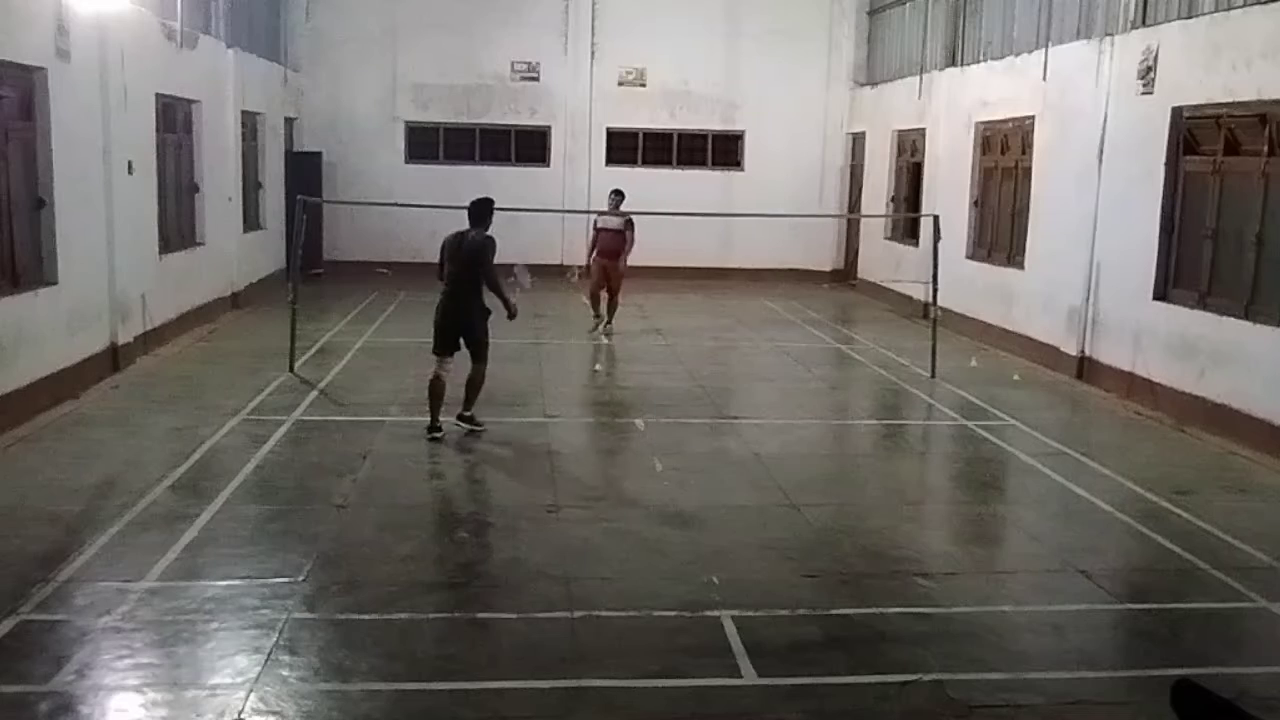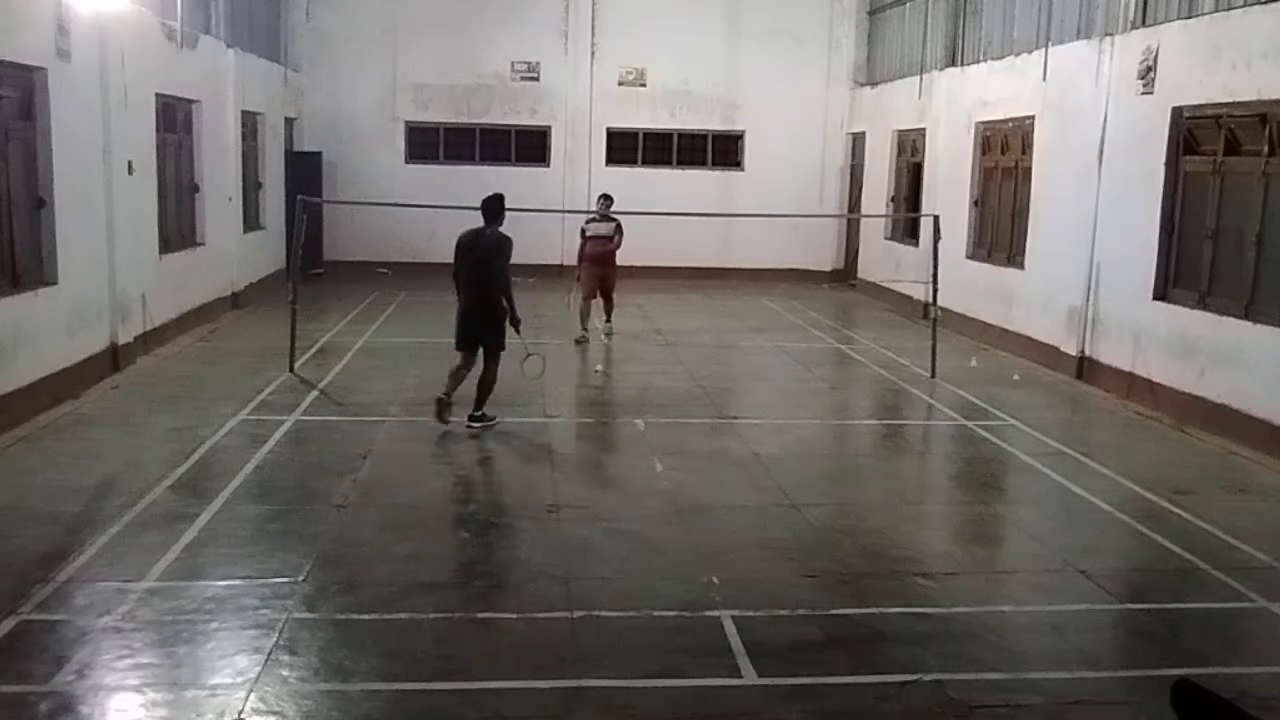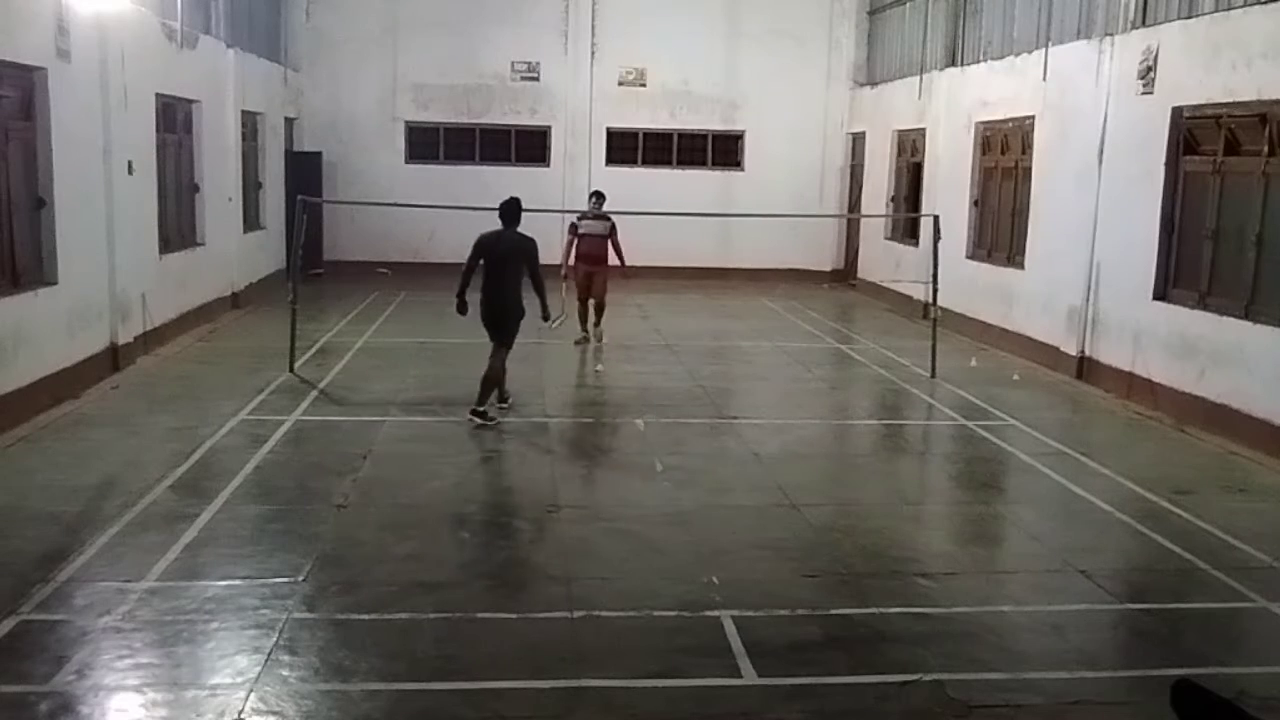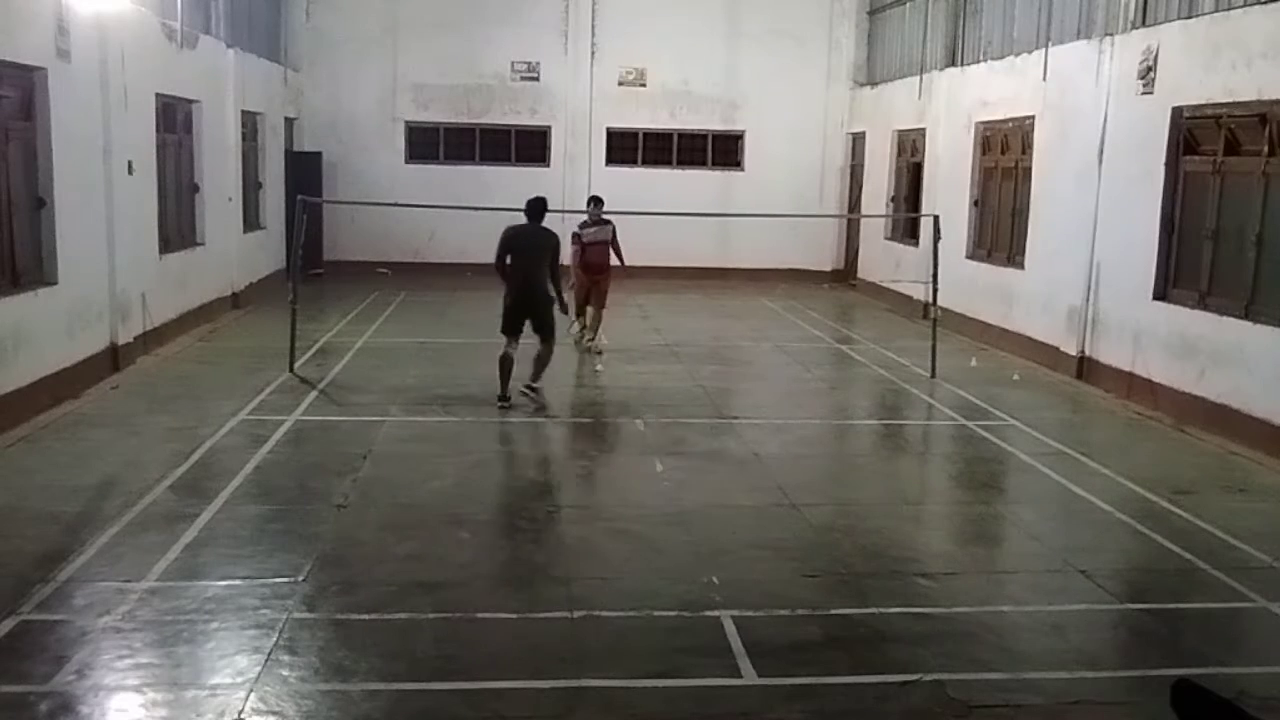
dt=0.3s
person 1, frame 1
left shoulder: (450, 239)
right shoulder: (485, 241)
right elbow: (489, 277)
right wrist: (507, 304)
left hip: (446, 307)
right hip: (471, 309)
left knee: (442, 367)
right knee: (479, 364)
left ankle: (434, 423)
right ankle: (466, 413)
person 1, frame 2
left shoulder: (465, 237)
right shoulder: (502, 241)
left elbow: (456, 273)
right elbow: (502, 278)
right wrist: (512, 311)
left hip: (466, 307)
right hip: (490, 308)
left knee: (467, 360)
right knee: (491, 362)
left ankle: (446, 396)
right ankle: (477, 413)
person 1, frame 3
left shoulder: (485, 239)
right shoulder: (528, 244)
left elbow: (468, 270)
right elbow: (536, 277)
left wrist: (461, 297)
right wrist: (544, 305)
left hip: (488, 303)
right hip: (510, 305)
left knee: (498, 348)
right knee: (499, 356)
left ankle: (502, 394)
right ankle: (480, 408)
person 1, frame 4
left shoulder: (510, 232)
right shoulder: (552, 238)
left elbow: (499, 264)
right elbow: (554, 272)
right wrist: (560, 299)
left hip: (515, 294)
right hip: (539, 295)
left knee: (510, 344)
right knee: (547, 343)
left ankle: (504, 394)
right ankle: (533, 384)
